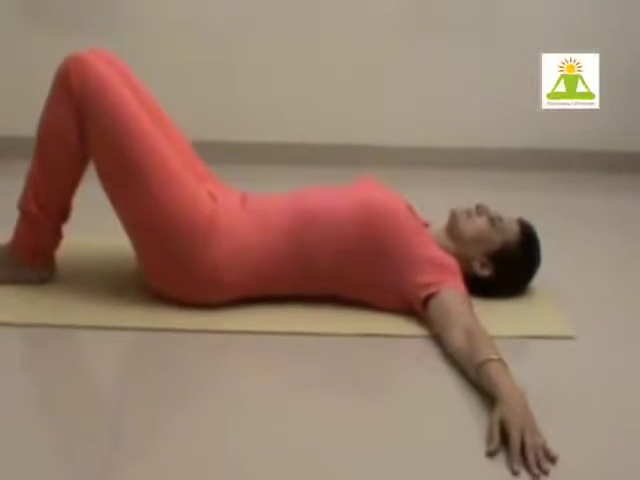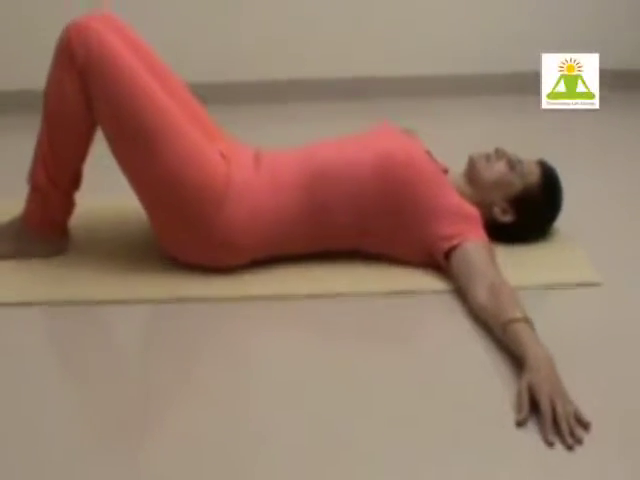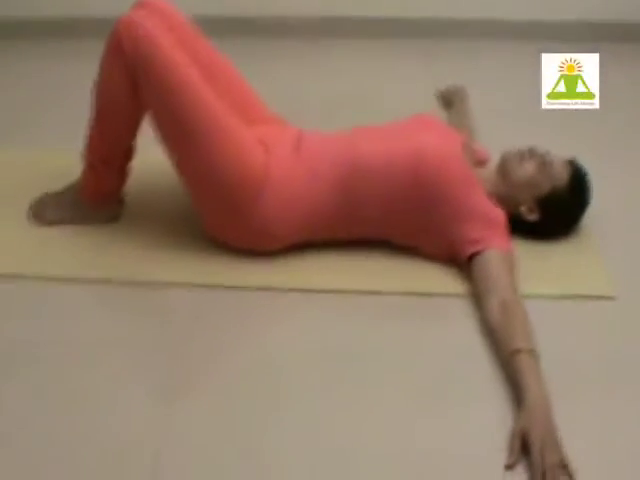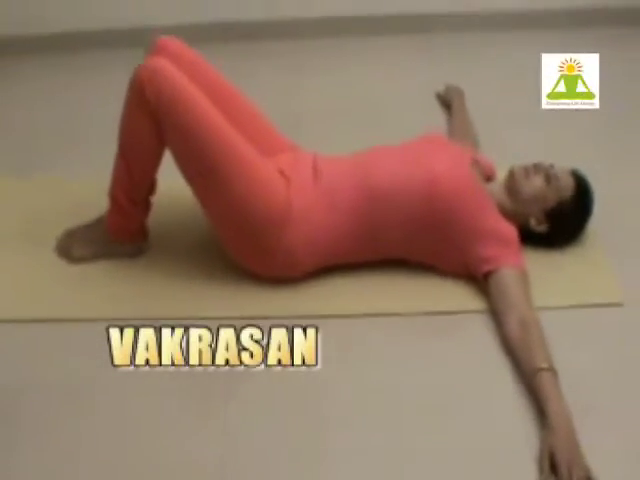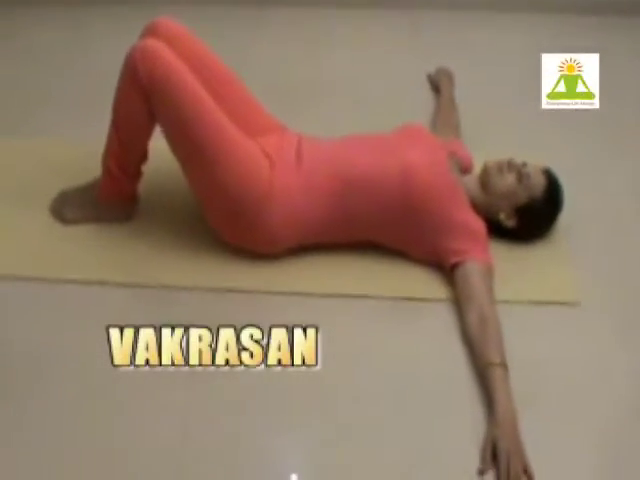
dt=1s
person 1, frame 1
left shoulder: (435, 271)
right shoulder: (419, 238)
left elbow: (462, 332)
left wrist: (509, 395)
left hip: (202, 250)
right hip: (223, 212)
left knee: (84, 74)
right knee: (97, 68)
person 1, frame 2
left shoulder: (458, 222)
right shoulder: (442, 185)
left elbow: (486, 288)
left wrist: (536, 357)
left hip: (218, 213)
right hip: (238, 168)
left knee: (86, 39)
right knee: (99, 26)
person 1, frame 3
left shoulder: (484, 221)
right shoulder: (469, 158)
left elbow: (501, 302)
left wrist: (535, 401)
right wrist: (458, 99)
left hip: (257, 198)
right hip: (276, 146)
left ankle: (97, 195)
right ankle: (103, 183)
person 1, frame 4
left shoulder: (495, 238)
right shoulder: (474, 169)
left elbow: (519, 320)
right elbow: (460, 132)
left wrist: (558, 420)
right wrist: (456, 98)
left hip: (280, 226)
right hip: (294, 172)
left knee: (153, 79)
right knee: (166, 51)
left ankle: (121, 231)
right ankle: (126, 221)
person 1, frame 5
left shoulder: (465, 232)
right shoulder: (454, 159)
left elbow: (479, 310)
right elbow: (444, 120)
left wrist: (503, 412)
right wrist: (445, 84)
left hip: (262, 203)
right hip: (278, 148)
left knee: (147, 59)
right knee: (161, 32)
left ankle: (113, 196)
right ankle: (117, 185)
